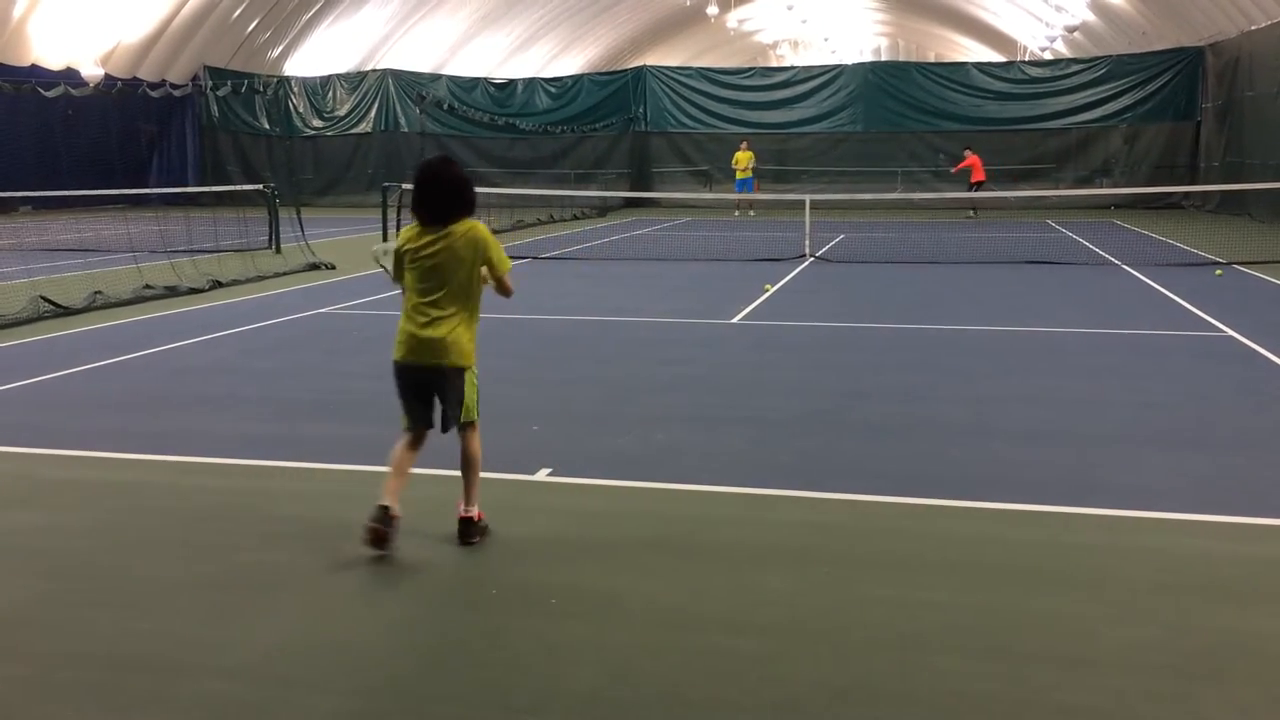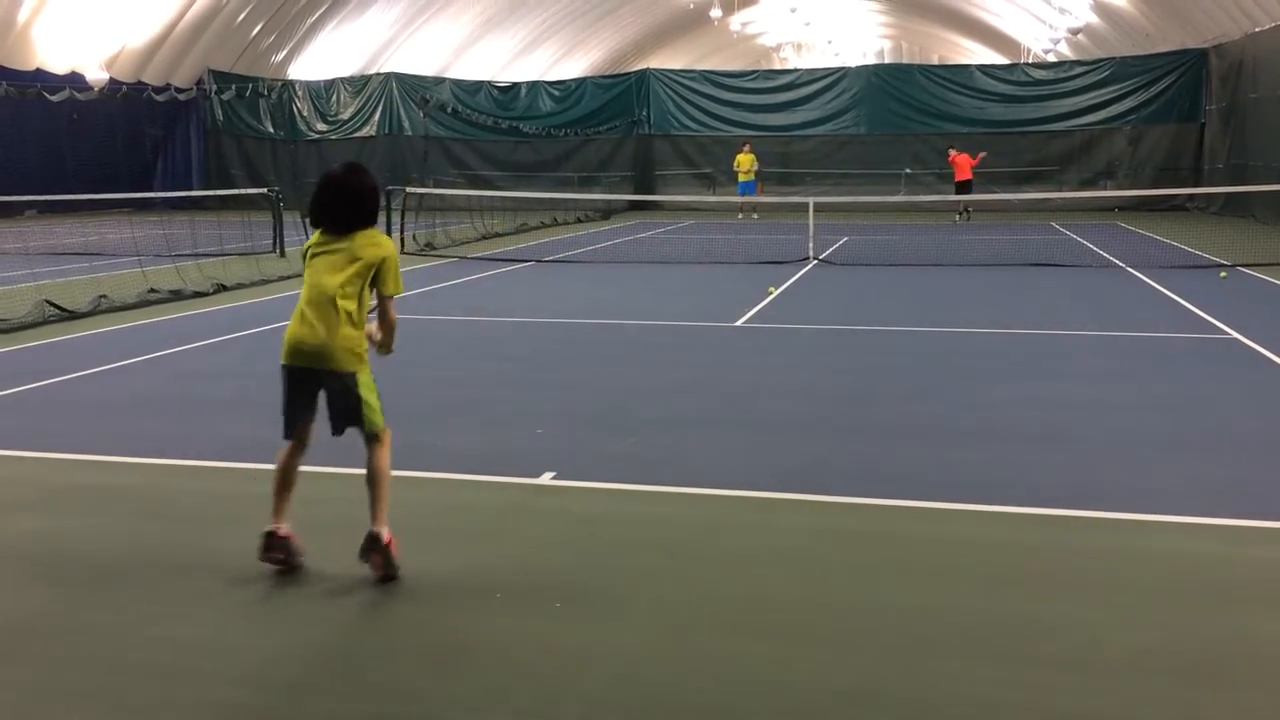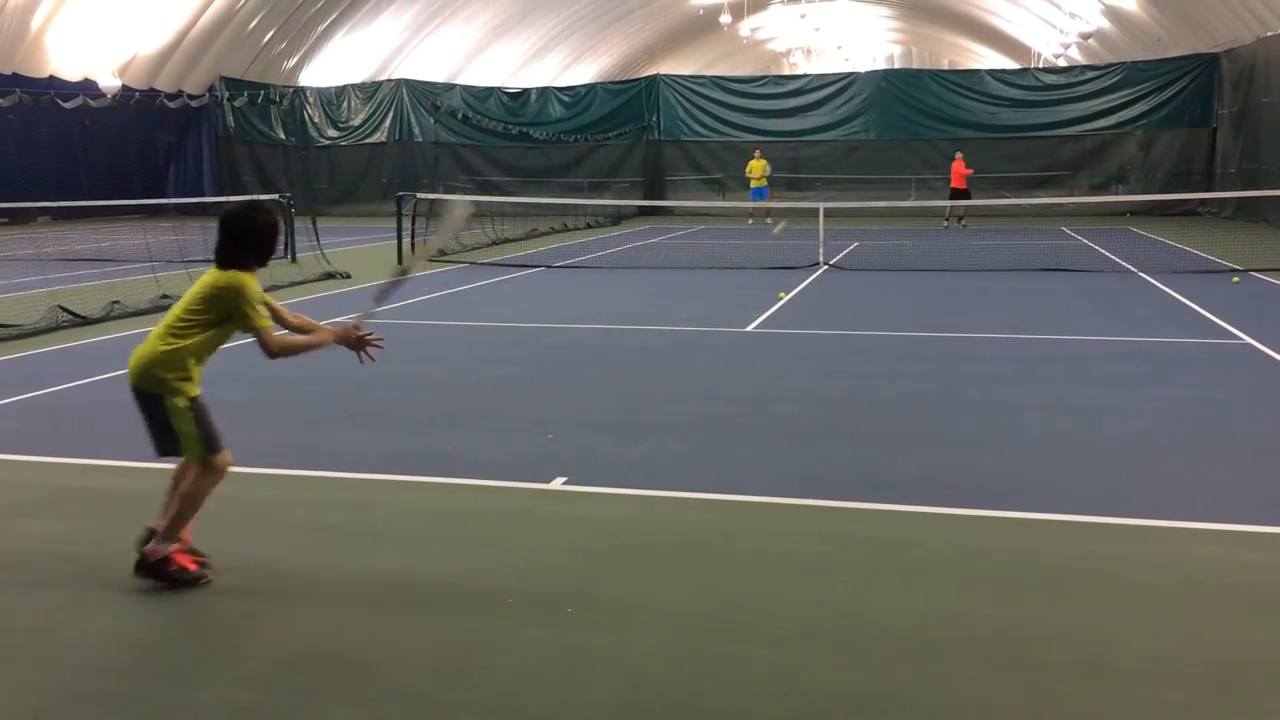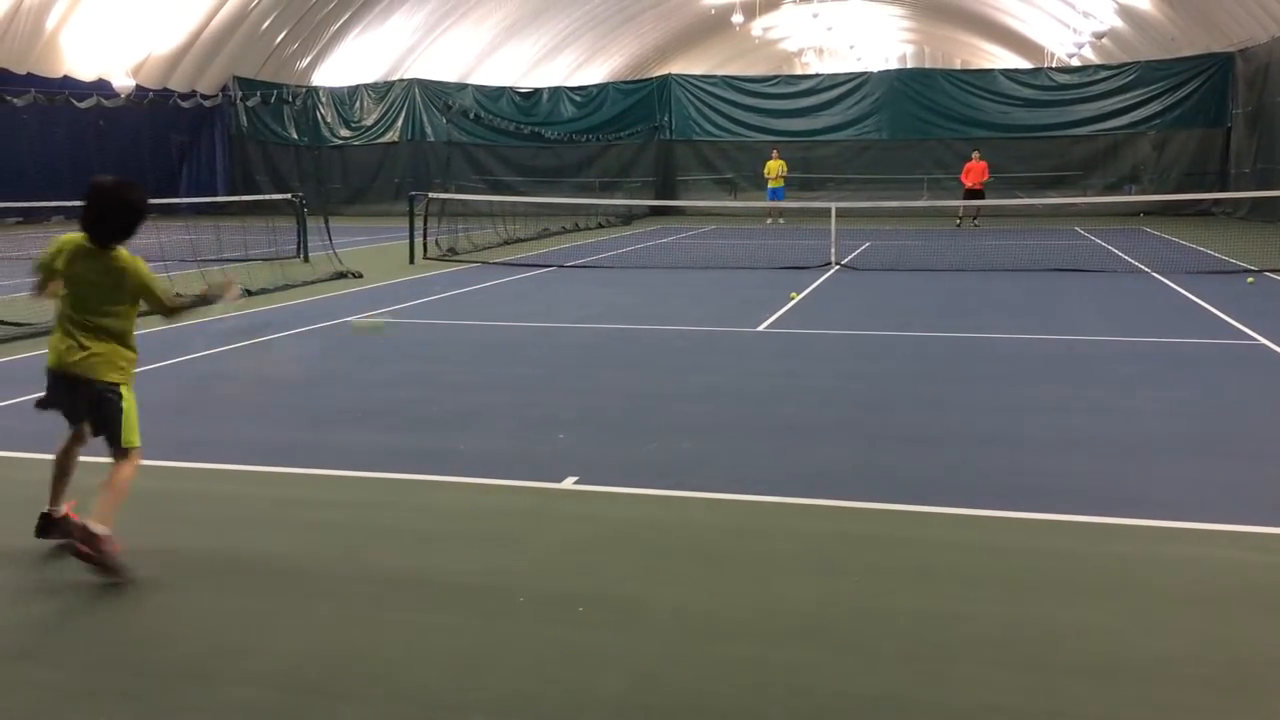
dt=0.5s
person 1, frame 1
left shoulder: (408, 238)
right shoulder: (477, 234)
right elbow: (506, 289)
right wrist: (482, 276)
left hip: (410, 350)
right hip: (453, 351)
left knee: (413, 435)
right knee: (468, 430)
left ankle: (387, 510)
right ankle: (469, 516)
person 1, frame 2
left shoulder: (315, 244)
right shoulder: (382, 247)
right elbow: (388, 316)
right wrist: (386, 340)
left hip: (299, 348)
right hip: (341, 355)
left knee: (296, 441)
right knee: (379, 438)
left ankle: (276, 532)
right ankle: (377, 536)
person 1, frame 3
left shoulder: (236, 278)
right shoulder: (237, 283)
left elbow: (286, 319)
right elbow: (274, 346)
left wrist: (346, 334)
right wrist: (332, 337)
left hip: (154, 371)
right hip: (164, 376)
left knee: (199, 453)
right knee: (216, 462)
left ankle: (163, 532)
right ankle: (161, 552)
person 1, frame 4
left shoulder: (67, 247)
right shoulder: (127, 267)
left elbow: (42, 287)
right elbow: (167, 308)
right wrist: (207, 297)
left hip: (62, 364)
right hip: (105, 371)
left knee: (79, 433)
right knee: (126, 456)
left ankle: (55, 514)
right ankle: (94, 530)
